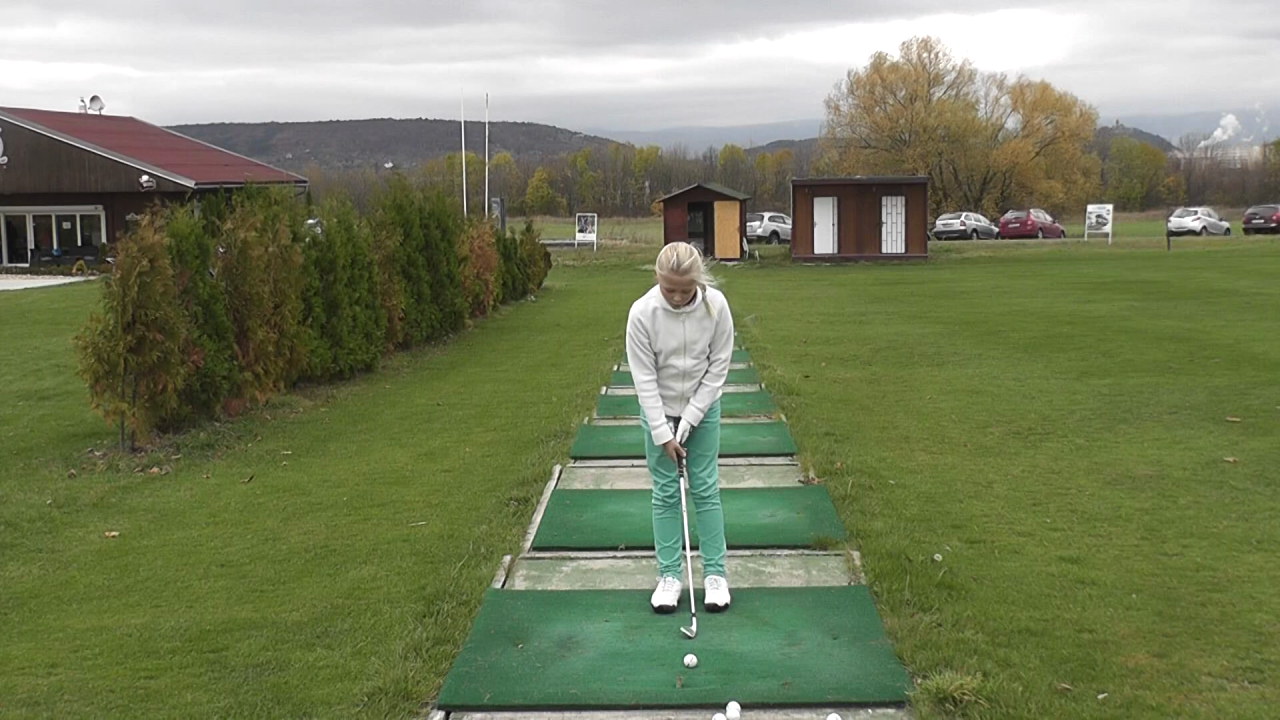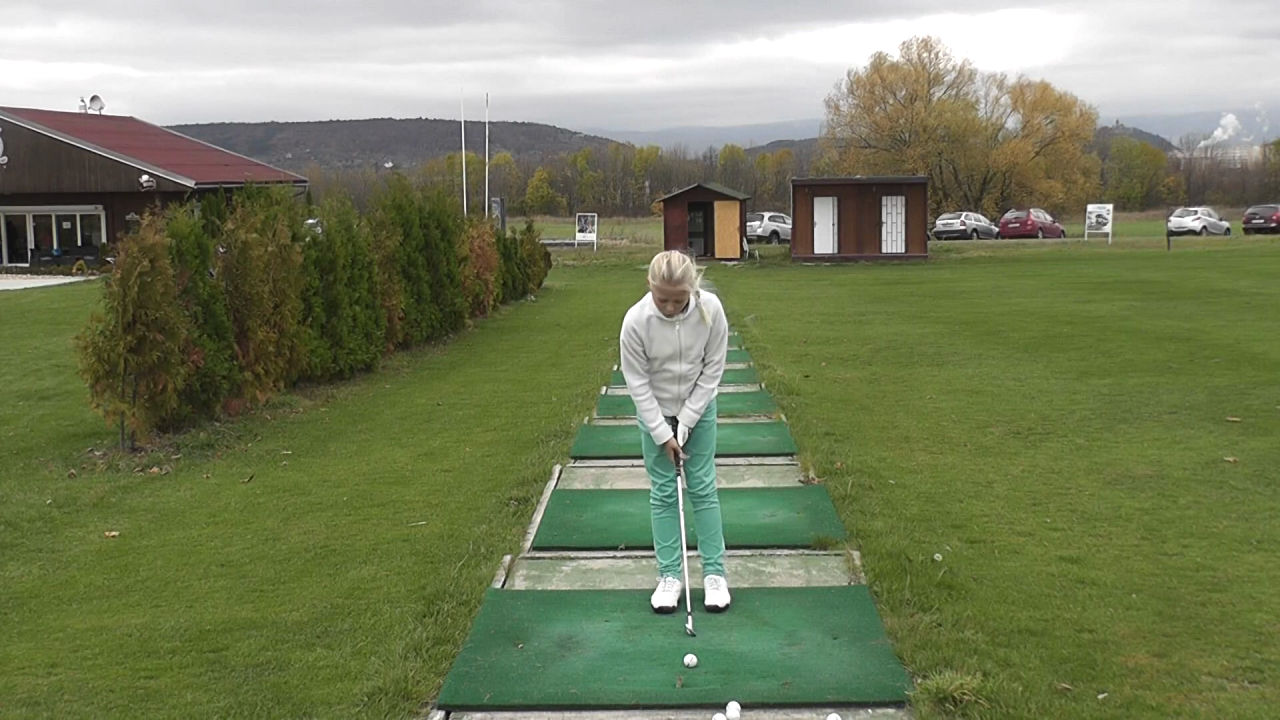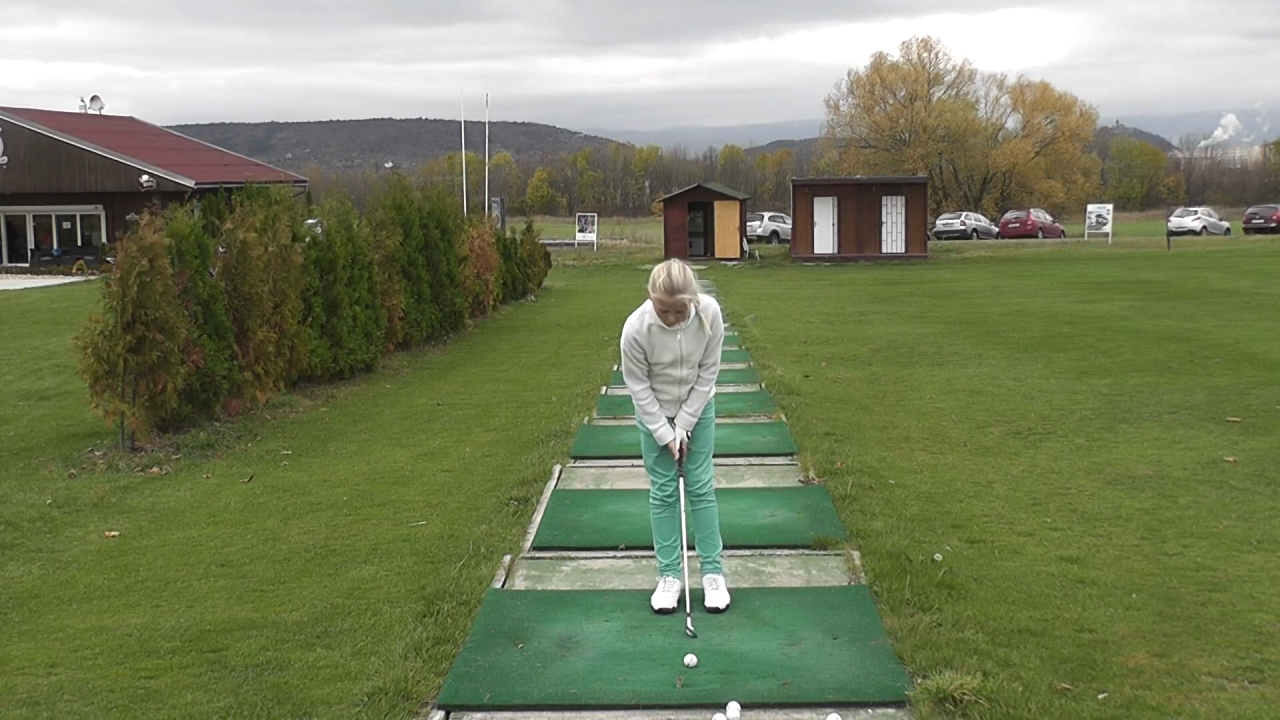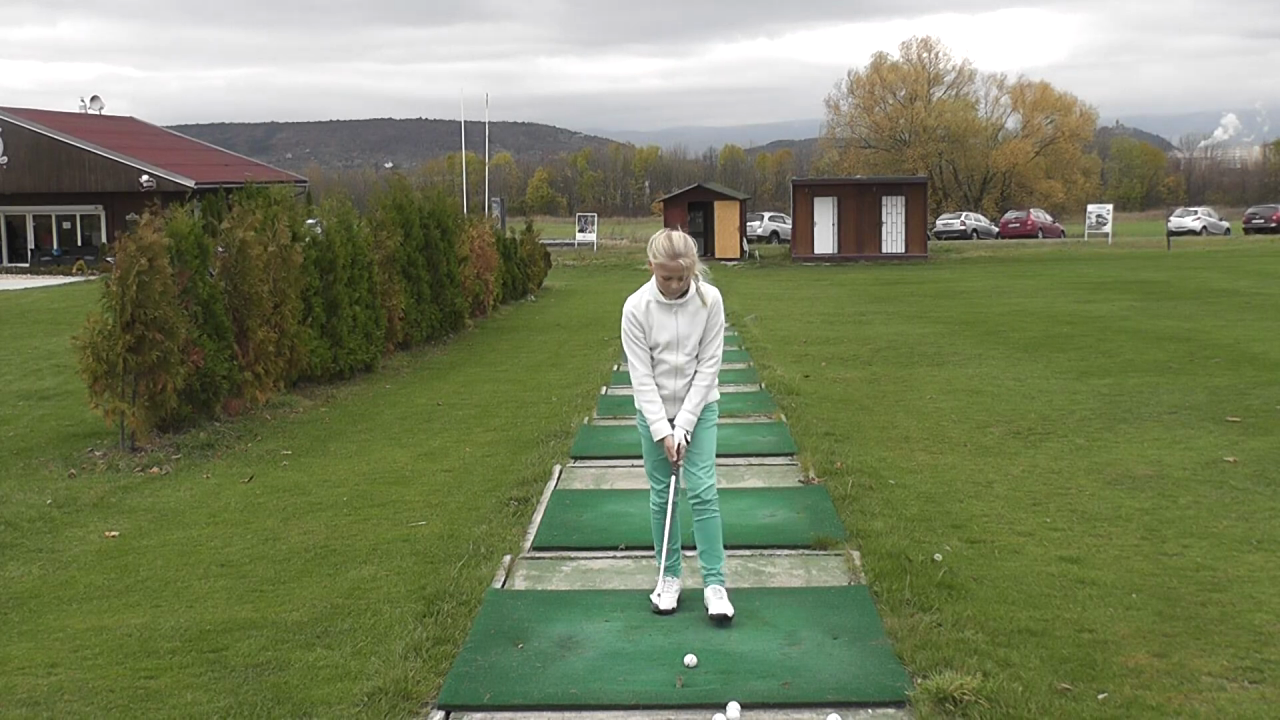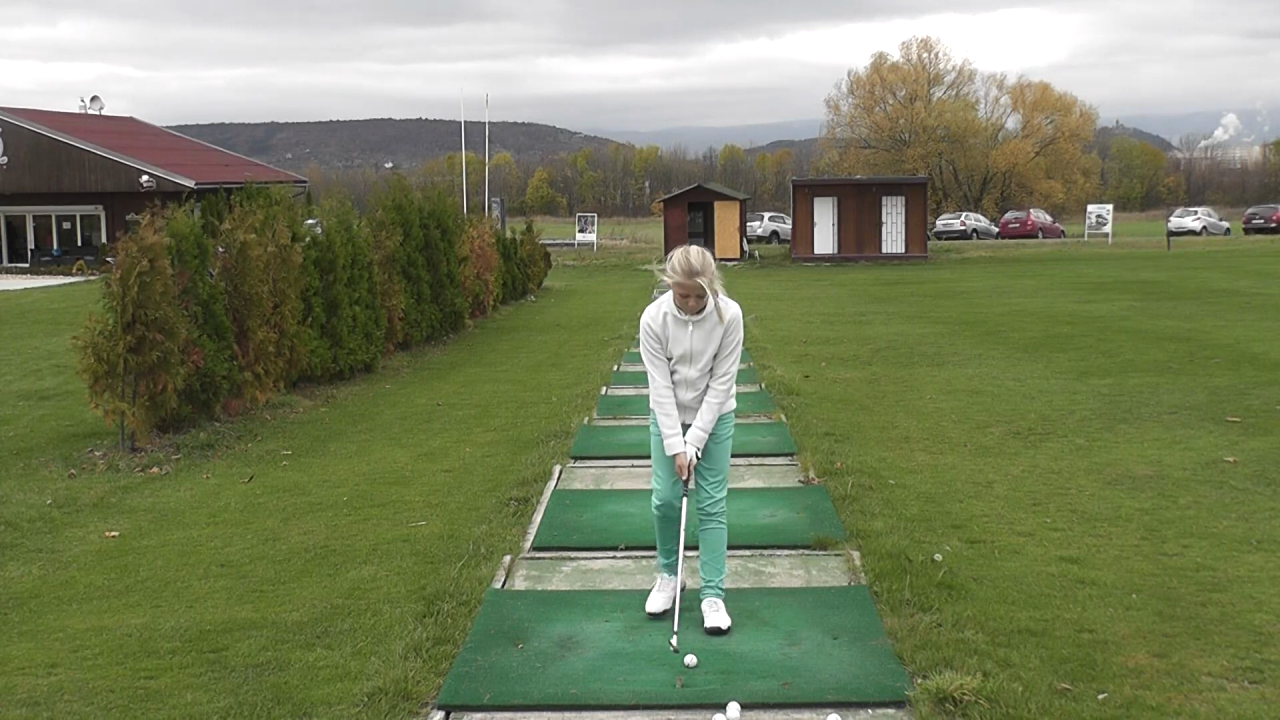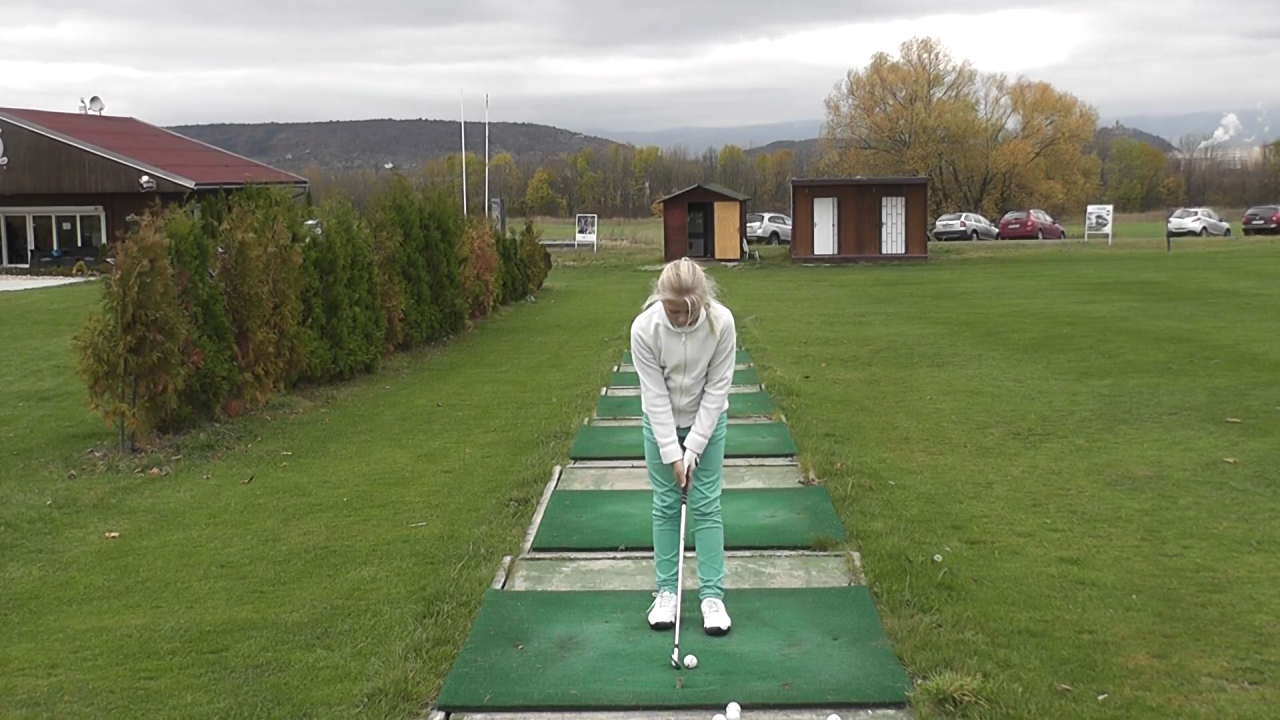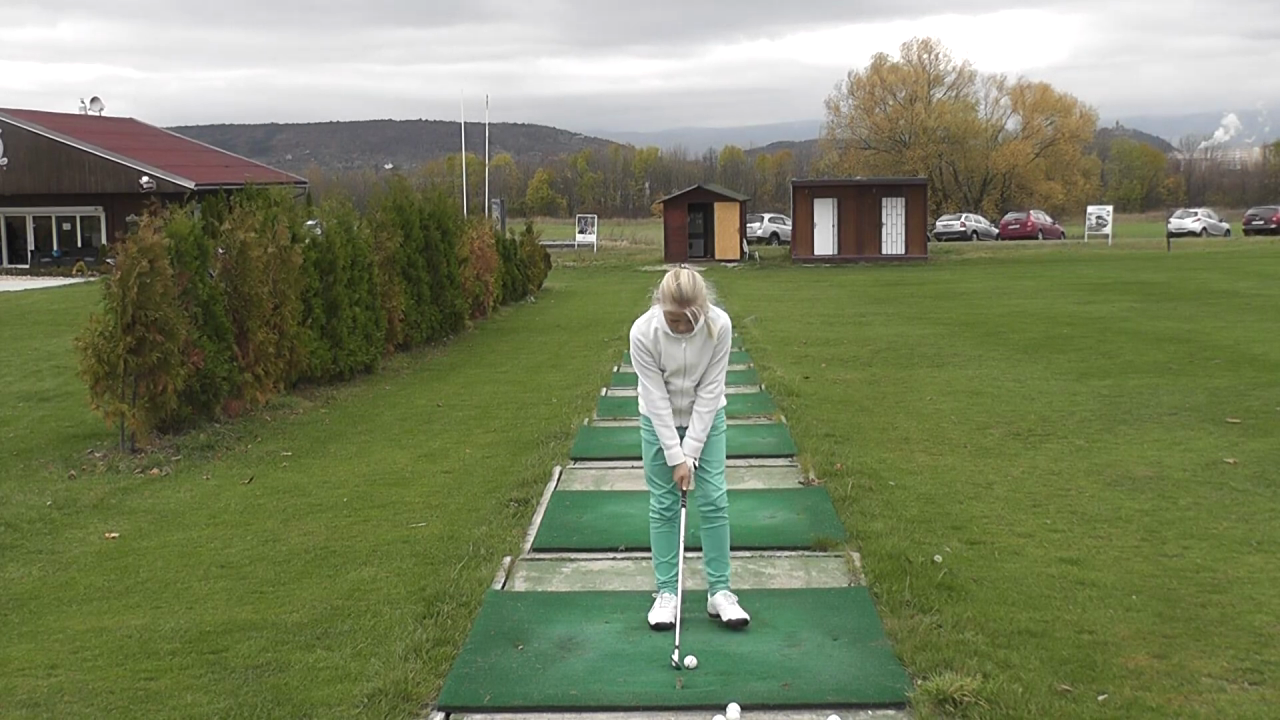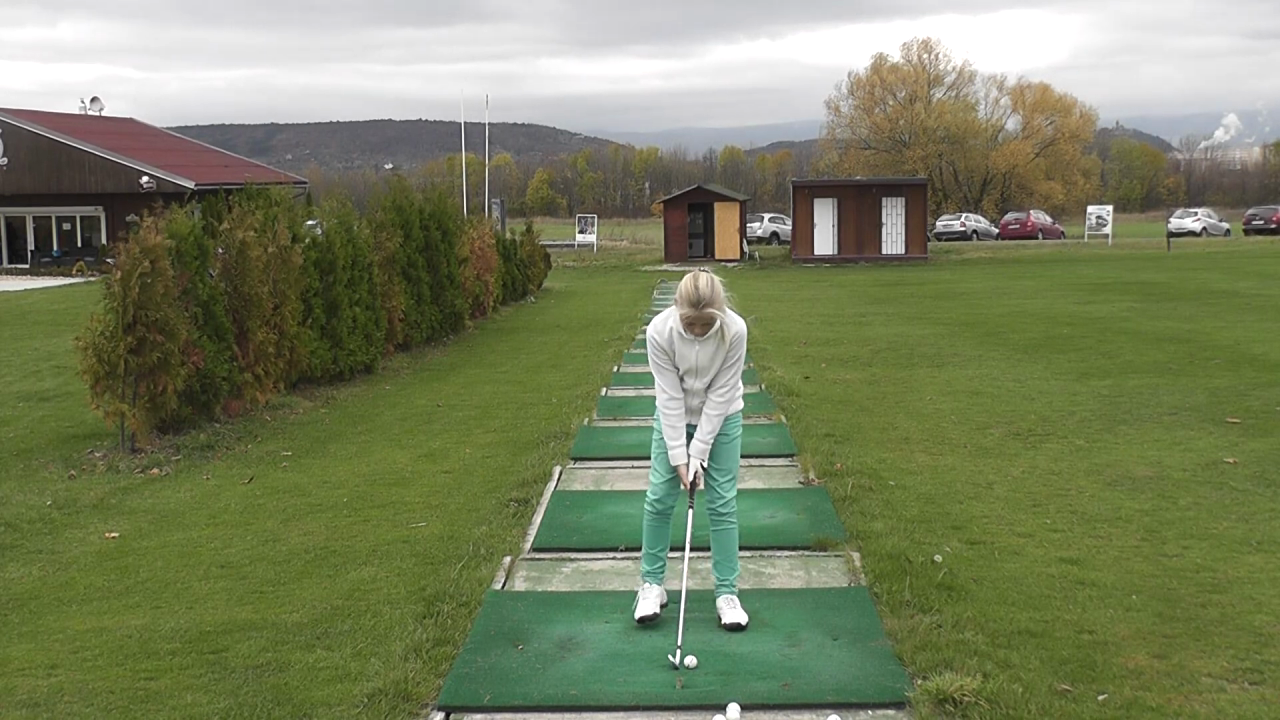
dt=0.4s
person 1, frame 1
left shoulder: (716, 305)
right shoulder: (642, 313)
left elbow: (719, 366)
right elbow: (645, 378)
left wrist: (690, 419)
right wrist: (663, 433)
left hip: (703, 407)
right hip: (658, 410)
left knee: (705, 488)
right knee: (665, 491)
left ankle: (715, 572)
right ankle: (670, 575)
person 1, frame 2
left shoulder: (710, 308)
right shoulder: (635, 321)
left elbow: (714, 367)
right elbow: (637, 382)
left wrist: (687, 420)
right wrist: (662, 432)
left hip: (700, 407)
right hip: (655, 410)
left knee: (702, 487)
right knee: (663, 492)
left ankle: (714, 573)
right ankle: (670, 575)
person 1, frame 3
left shoulder: (709, 312)
right shoulder: (635, 328)
left elbow: (708, 372)
right elbow: (639, 387)
left wrist: (684, 425)
right wrist: (666, 434)
left hip: (697, 408)
right hip: (654, 413)
left knee: (701, 487)
right knee: (663, 492)
left ankle: (713, 572)
right ankle: (669, 576)
person 1, frame 4
left shoulder: (710, 300)
right shoulder: (636, 307)
left elbow: (709, 366)
right elbow: (641, 374)
left wrist: (683, 425)
right wrist: (663, 431)
left hip: (700, 409)
right hip: (654, 413)
left knee: (703, 492)
right knee: (661, 496)
left ankle: (714, 583)
right ankle: (669, 576)
person 1, frame 5
left shoulder: (729, 315)
right shoulder: (653, 318)
left elbow: (721, 383)
right elbow: (661, 386)
left wrist: (695, 441)
right wrist: (676, 446)
left hip: (715, 418)
right hip: (668, 417)
left knee: (711, 504)
right knee: (665, 500)
left ankle: (713, 594)
right ankle: (666, 574)
person 1, frame 6
left shoulder: (722, 322)
right shoulder: (644, 328)
left elbow: (718, 387)
right elbow: (656, 394)
left wrist: (694, 448)
right wrist: (672, 453)
left hip: (708, 420)
right hip: (661, 421)
left knee: (707, 504)
right knee: (666, 504)
left ankle: (712, 594)
right ankle: (666, 591)
person 1, frame 7
left shoulder: (719, 325)
right shoulder: (643, 332)
left elbow: (710, 390)
right elbow: (655, 397)
left wrist: (691, 451)
right wrist: (675, 456)
left hip: (706, 418)
right hip: (659, 422)
left knee: (714, 500)
right knee: (663, 506)
left ankle: (719, 590)
right ankle: (666, 591)
person 1, frame 8
left shoulder: (735, 330)
right shoulder: (659, 330)
left elbow: (722, 393)
right elbow: (670, 395)
left wrist: (700, 452)
right wrist: (679, 458)
left hip: (721, 419)
right hip: (674, 418)
left knee: (722, 503)
right knee: (658, 498)
left ankle: (726, 591)
right ankle: (651, 582)
